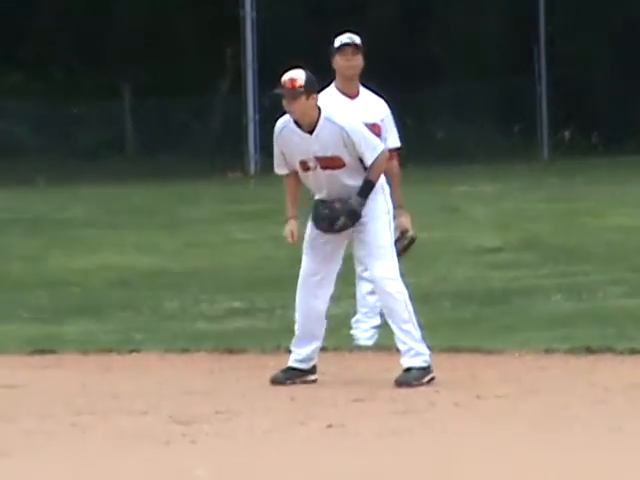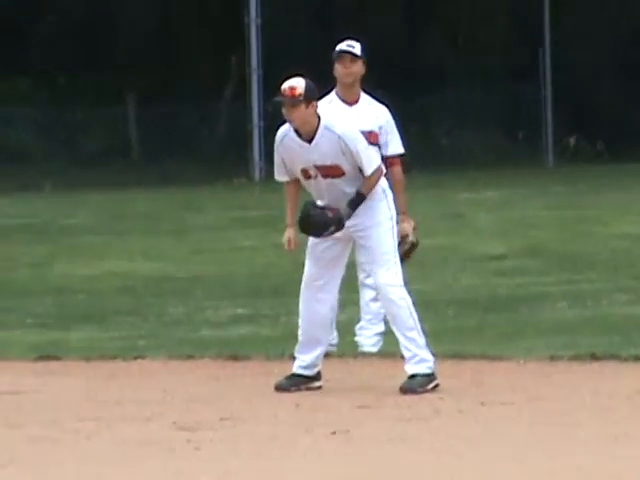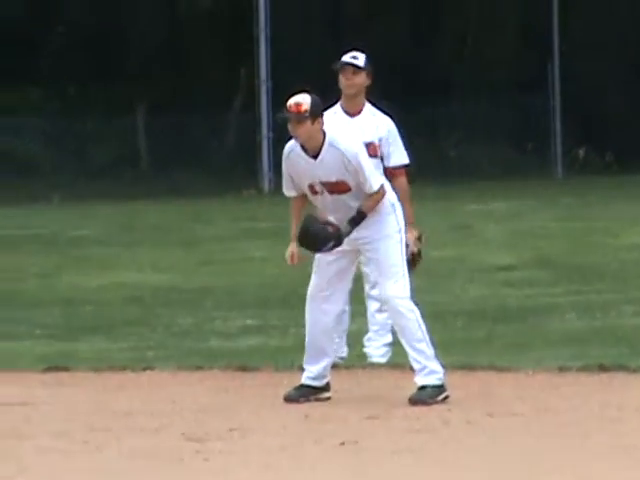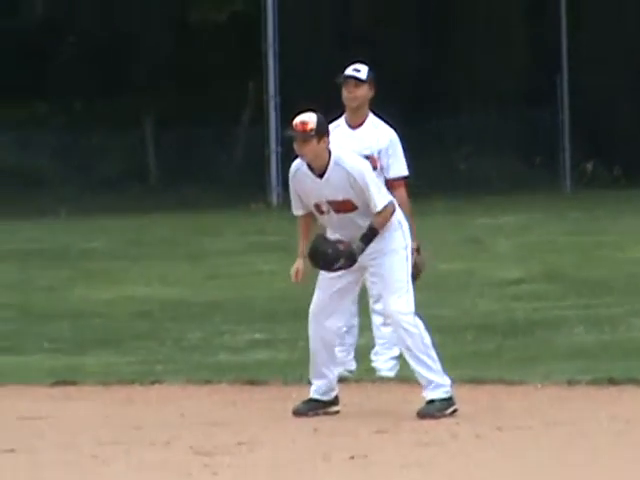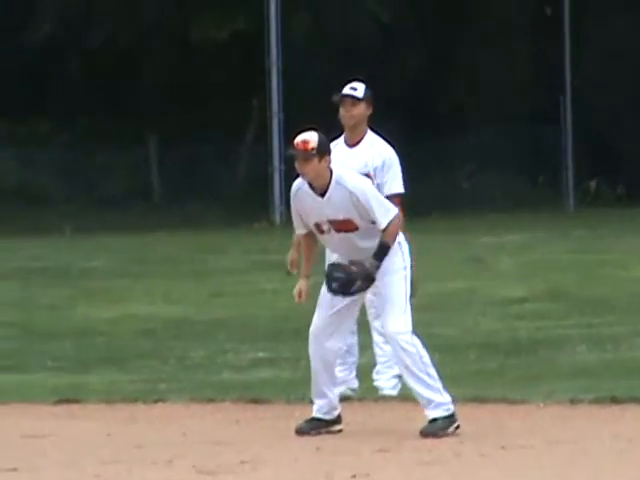
dt=0.1s
person 1, frame 1
left shoulder: (378, 105)
right shoulder: (320, 104)
left elbow: (391, 159)
left wrist: (400, 208)
left knee: (371, 267)
left ankle: (366, 335)
person 1, frame 2
left shoulder: (379, 112)
right shoulder: (320, 111)
left elbow: (394, 166)
left wrist: (403, 215)
left knee: (374, 274)
left ankle: (370, 341)
person 1, frame 3
left shoulder: (382, 123)
right shoulder: (324, 122)
left elbow: (398, 177)
left wrist: (411, 224)
left knee: (378, 284)
left ankle: (378, 352)
right ankle: (334, 350)
person 1, frame 4
left shoulder: (385, 135)
right shoulder: (330, 134)
left elbow: (398, 189)
left wrist: (411, 237)
left knee: (383, 298)
left ankle: (385, 366)
right ankle: (342, 363)
person 1, frame 5
left shoulder: (383, 152)
right shoulder: (329, 153)
left elbow: (393, 207)
right wrist: (297, 246)
left knee: (382, 314)
left ankle: (389, 384)
right ankle: (344, 382)
person 2, frame 1
left shoulder: (342, 124)
right shoulder: (282, 130)
left elbow: (380, 157)
right elbow: (290, 173)
left wrist: (360, 199)
right wrist: (291, 217)
left hip: (368, 198)
right hip: (327, 204)
left knee: (384, 276)
right knee: (311, 280)
left ankle: (419, 361)
right ankle: (302, 362)
person 2, frame 2
left shoulder: (342, 133)
right shoulder: (283, 138)
left elbow: (376, 171)
right elbow: (291, 180)
left wrist: (350, 208)
right wrist: (290, 224)
left hip: (370, 206)
right hip: (330, 210)
left knee: (388, 283)
right knee: (314, 286)
left ankle: (423, 368)
right ankle: (306, 369)
person 2, frame 3
left shoulder: (347, 149)
right shoulder: (290, 154)
left elbow: (378, 192)
right elbow: (298, 195)
left wrist: (350, 226)
right wrist: (294, 238)
left hip: (379, 220)
right hip: (338, 225)
left knee: (395, 296)
right knee: (319, 297)
left ankle: (433, 379)
right ankle: (315, 380)
person 2, frame 4
left shoulder: (353, 168)
right shoulder: (297, 172)
left elbow: (386, 209)
right elbow: (306, 213)
left wrist: (361, 243)
right wrist: (301, 256)
left hip: (386, 237)
right hip: (345, 242)
left knee: (398, 311)
right knee: (322, 313)
left ankle: (441, 393)
right ankle: (323, 394)
person 2, frame 5
left shoulder: (354, 186)
right shoulder: (298, 192)
left elbow: (393, 220)
right elbow: (306, 233)
left wrist: (376, 262)
right wrist: (304, 276)
left hip: (385, 258)
right hip: (345, 263)
left knee: (397, 332)
right knee: (320, 334)
left ankle: (442, 411)
right ankle: (325, 413)
